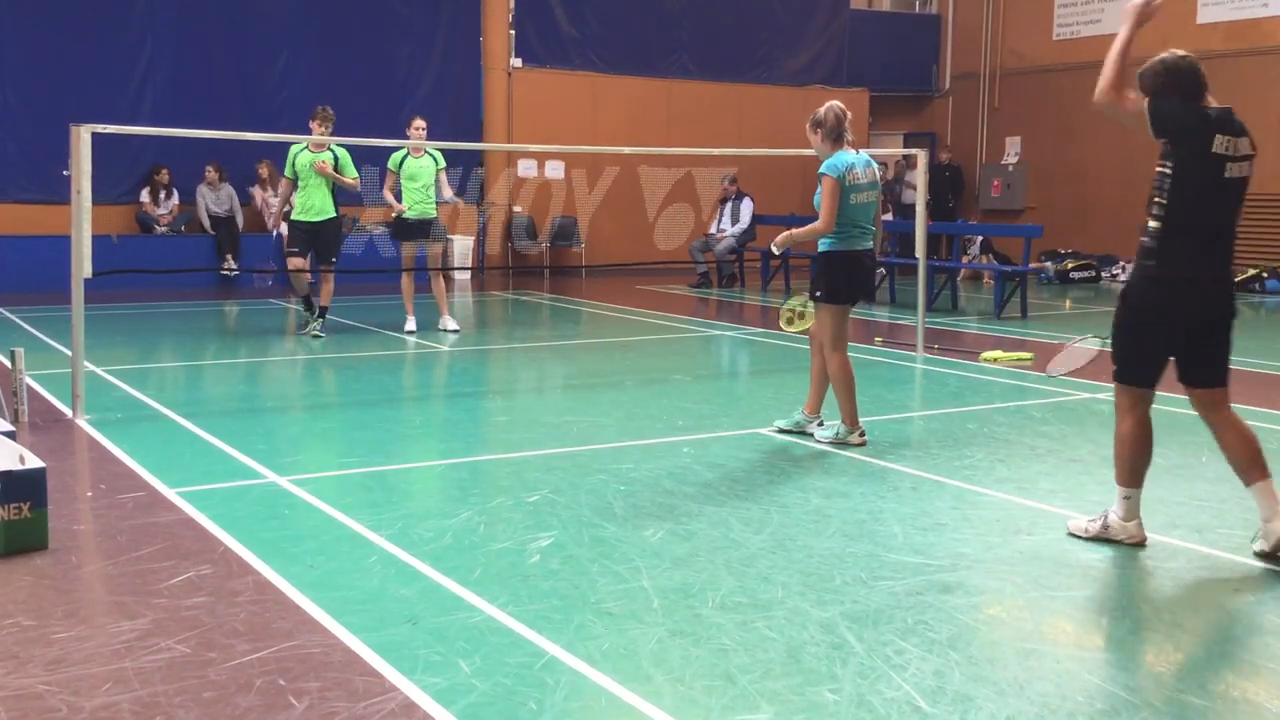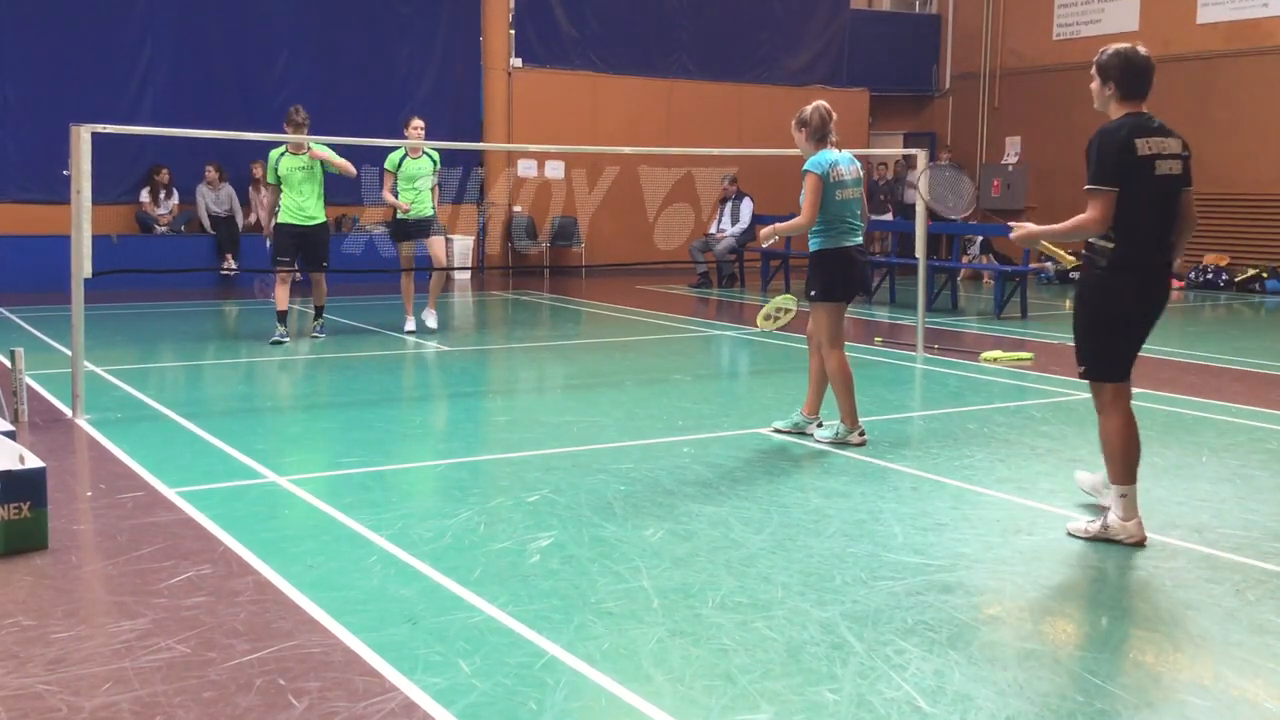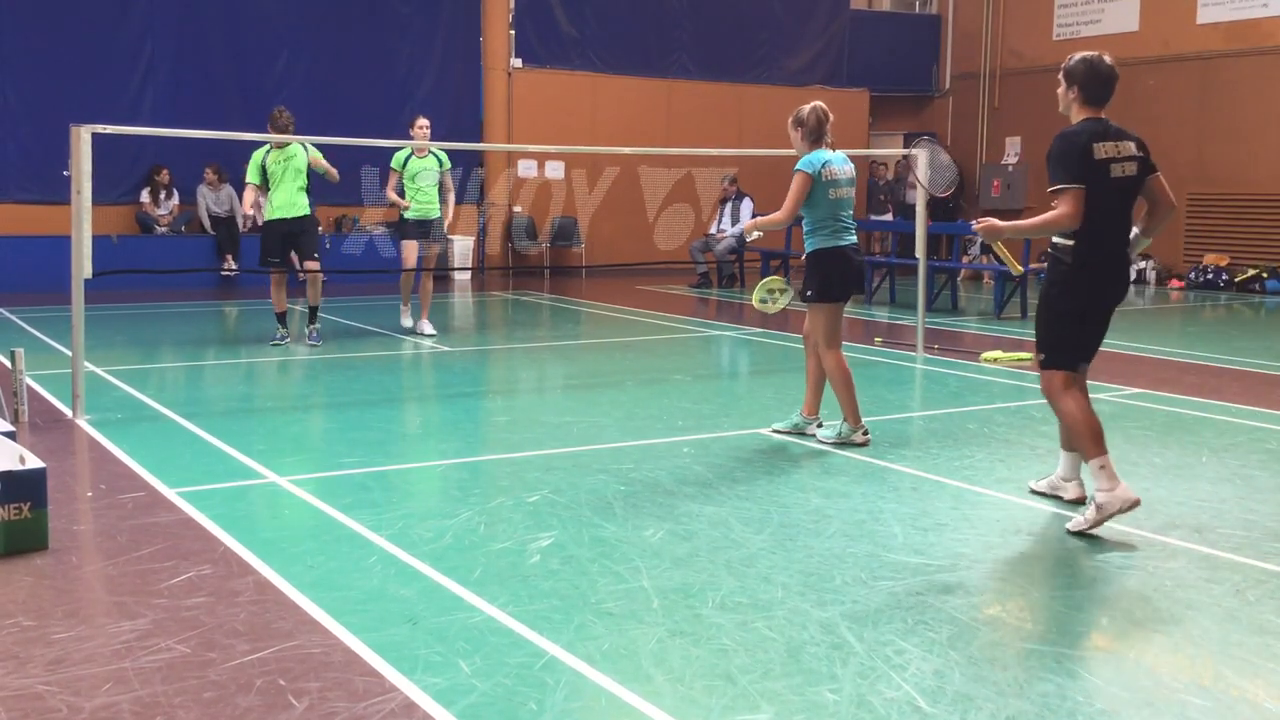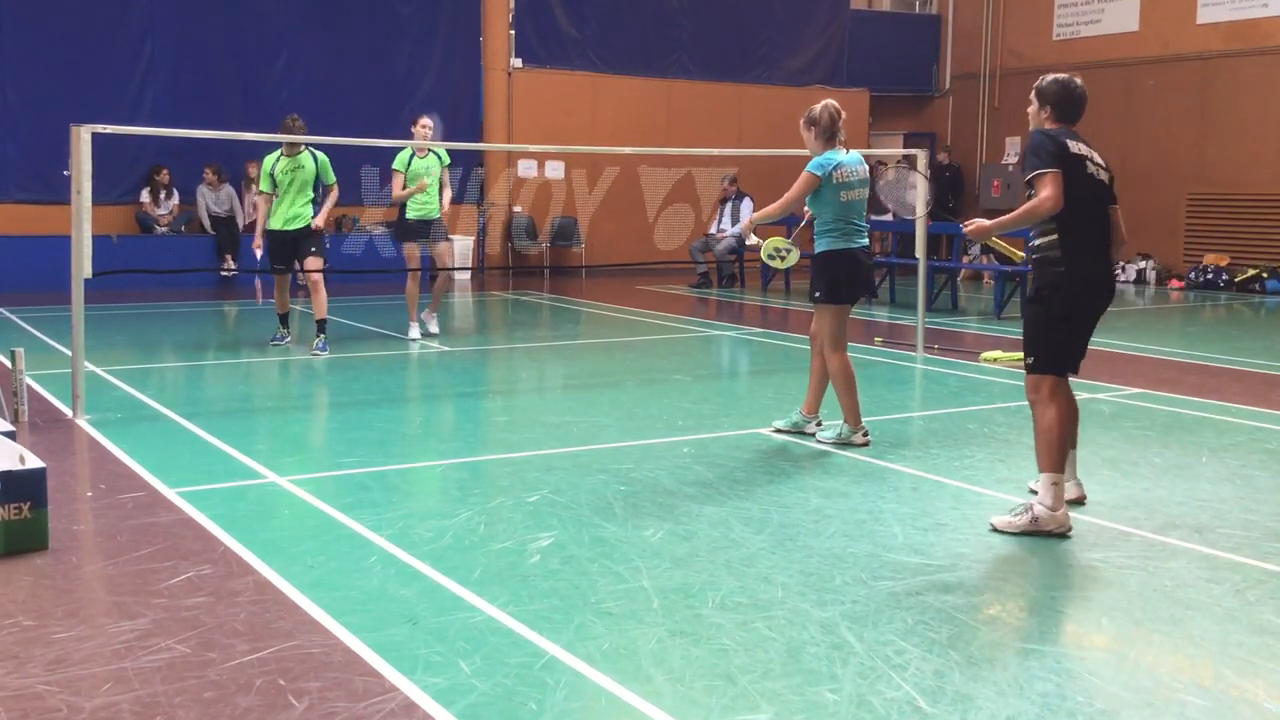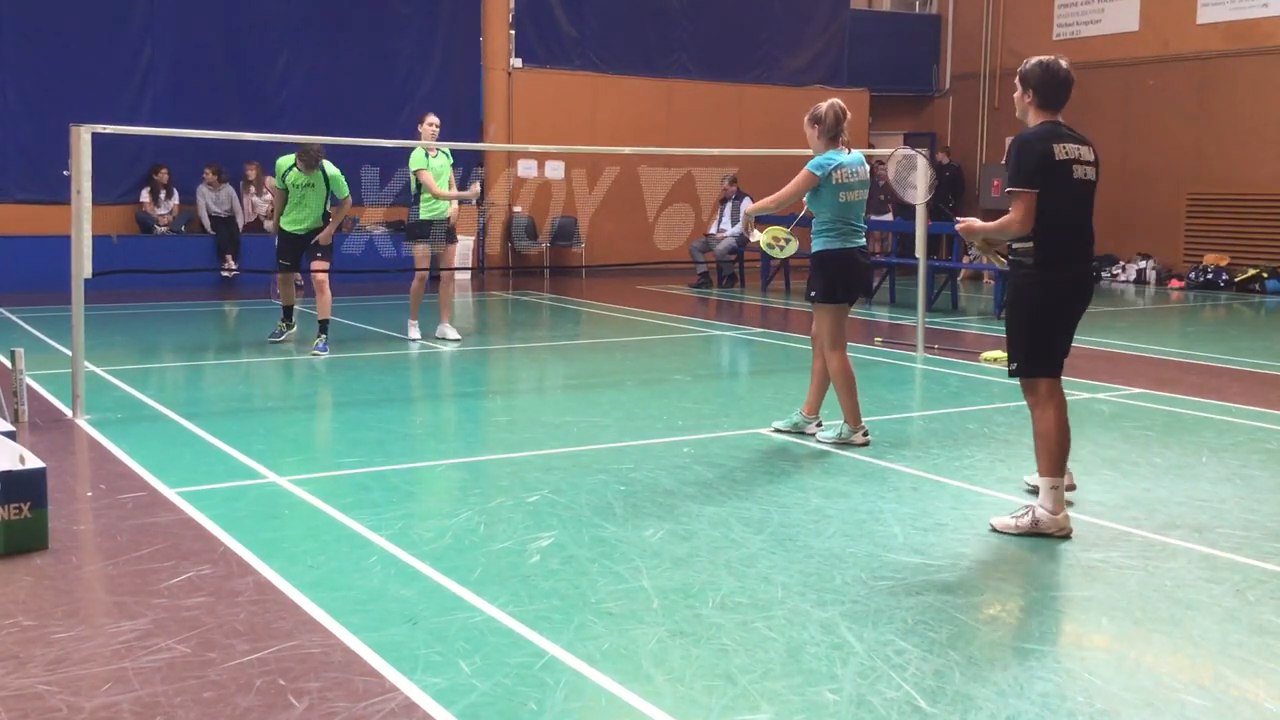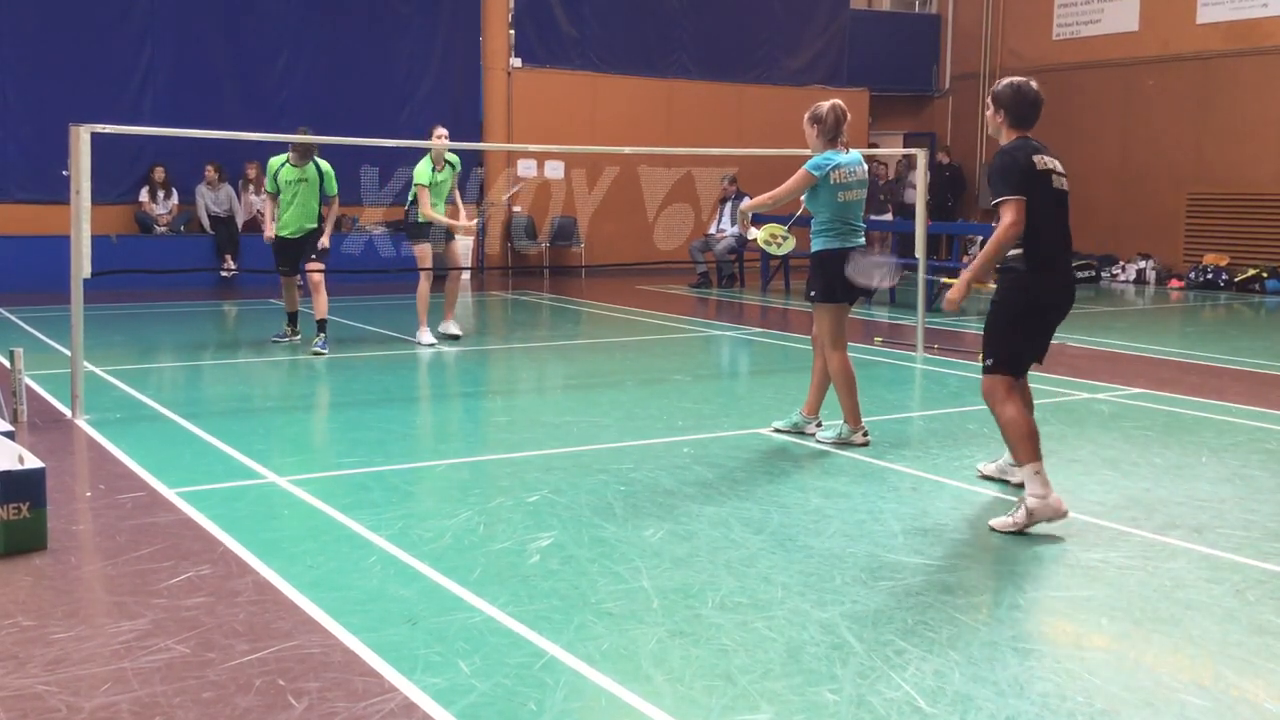
dt=0.4s
person 1, frame 1
left shoulder: (1189, 124)
left elbow: (1107, 97)
left hip: (1158, 287)
right hip: (1212, 288)
left knee: (1132, 401)
right knee: (1214, 405)
left ankle: (1124, 518)
person 1, frame 2
left shoulder: (1110, 138)
right shoulder: (1173, 141)
left elbow: (1097, 221)
right elbow: (1186, 220)
left wrist: (1037, 233)
left hip: (1110, 283)
right hip: (1152, 283)
left knee: (1110, 395)
right knee: (1115, 386)
left ankle: (1124, 517)
right ankle: (1111, 481)
person 1, frame 3
left shoulder: (1071, 141)
right shoulder: (1131, 143)
left elbow: (1069, 217)
right elbow: (1165, 204)
left wrist: (1004, 228)
right wrist: (1132, 240)
left hip: (1074, 275)
right hip: (1111, 274)
left knee: (1058, 383)
right knee: (1073, 375)
left ankle: (1109, 488)
right ankle: (1068, 477)
person 1, frame 4
left shoulder: (1044, 142)
right shoulder: (1094, 156)
left elbow: (1050, 200)
right elbow: (1117, 236)
left wrist: (992, 227)
left hip: (1061, 277)
right hip: (1096, 281)
left knee: (1043, 388)
right knee: (1057, 380)
left ankle: (1050, 507)
right ankle: (1067, 480)
person 1, frame 5
left shoulder: (1029, 143)
right shoulder: (1084, 147)
left elbow: (1021, 221)
left wrist: (980, 229)
right wrist: (999, 237)
left hip: (1039, 280)
right hip: (1076, 277)
left knee: (1041, 389)
right knee: (1048, 380)
left ankle: (1050, 509)
right ankle: (1055, 473)
person 1, frame 6
left shoulder: (1009, 158)
right shoulder: (1047, 159)
left elbow: (1012, 227)
left wrist: (966, 280)
right wrist: (991, 269)
left hip: (1027, 286)
right hip: (1057, 283)
left knee: (998, 388)
right knee: (1013, 378)
left ankle: (1040, 495)
right ankle: (1018, 463)
person 2, frame 1
left shoulder: (833, 166)
right shoulder: (869, 163)
left elbow: (825, 226)
right elbow: (877, 221)
left wrist: (790, 236)
right wrist: (870, 256)
left hip: (837, 262)
right hip: (862, 260)
left knee: (834, 347)
right knee: (819, 337)
left ankle: (851, 427)
right ankle: (810, 415)
person 2, frame 2
left shoulder: (816, 164)
right shoulder: (850, 161)
left elbow: (807, 221)
right elbow: (862, 214)
left wrist: (774, 230)
left hip: (830, 259)
right hip: (853, 255)
left knee: (831, 346)
right knee: (816, 337)
left ankle: (851, 426)
right ankle: (809, 416)
person 2, frame 3
left shoulder: (809, 164)
right shoulder: (844, 160)
left elbow: (785, 216)
left wrist: (754, 223)
left hip: (826, 259)
right hip: (847, 254)
left knee: (828, 346)
right knee: (812, 337)
left ankle: (854, 425)
right ankle: (809, 416)
person 2, frame 4
left shoulder: (822, 164)
right shoulder: (857, 160)
left elbow: (782, 207)
left wrist: (751, 220)
left hip: (835, 260)
right hip: (856, 257)
left knee: (834, 347)
right knee: (819, 337)
left ankle: (854, 427)
right ankle: (808, 415)
person 2, frame 5
left shoulder: (823, 164)
right shoulder: (858, 160)
left elbow: (777, 201)
left wrist: (748, 210)
left hip: (832, 260)
right hip: (854, 257)
left knee: (833, 347)
right knee: (820, 339)
left ankle: (854, 427)
right ankle: (809, 416)
person 2, frame 6
left shoulder: (821, 164)
right shoulder: (857, 160)
left elbow: (774, 199)
left wrist: (745, 207)
left hip: (831, 260)
right hip: (853, 257)
left knee: (834, 346)
right knee: (821, 339)
left ankle: (854, 427)
right ankle: (809, 415)
person 3, frame 1
left shoulder: (339, 153)
right shoulder: (296, 151)
left elbow: (355, 185)
right elbow: (288, 184)
left wrist: (331, 175)
right wrist: (278, 212)
left hip: (328, 219)
right hip: (300, 219)
left knee: (326, 271)
right knee: (295, 266)
left ankle: (321, 319)
right ankle: (309, 309)
person 3, frame 2
left shoulder: (319, 151)
right shoulder: (276, 156)
left elbow: (352, 173)
right elbow: (273, 190)
left wrist: (327, 157)
right wrist: (268, 220)
left hip: (315, 223)
right hip: (286, 224)
left knee: (318, 276)
right knee: (283, 275)
left ankle: (319, 319)
right ankle: (281, 327)
person 3, frame 3
left shoulder: (305, 149)
right shoulder: (260, 155)
left elbow: (335, 178)
right elbow: (251, 188)
left wrist: (323, 165)
right wrist: (247, 207)
left hip: (303, 218)
right hip: (274, 221)
left knee: (313, 271)
right knee: (277, 277)
left ankle: (313, 323)
right ankle: (282, 328)
person 3, frame 4
left shoulder: (318, 158)
right shoulder: (270, 162)
left elbow: (333, 189)
right elbow: (265, 199)
left wrist: (323, 215)
right wrist: (258, 233)
left hip: (308, 227)
right hip: (278, 229)
left knee: (315, 278)
right knee: (280, 282)
left ankle: (321, 335)
right ankle: (284, 329)
person 3, frame 5
left shoulder: (331, 173)
right shoulder: (282, 164)
left elbow: (346, 202)
right elbow: (280, 192)
left wrist: (329, 230)
right wrist: (276, 222)
left hip: (318, 231)
right hip: (289, 229)
left knee: (320, 279)
right knee: (284, 277)
left ankle: (322, 336)
right ankle: (287, 321)
person 3, frame 6
left shoulder: (323, 169)
right shoulder: (274, 165)
left elbow: (333, 202)
right elbow: (271, 198)
left wrist: (327, 234)
right wrist: (268, 224)
left hip: (313, 232)
right hip: (284, 233)
left knee: (316, 280)
right knee: (287, 282)
left ankle: (321, 335)
right ankle: (292, 327)
person 4, frame 1
left shoulder: (436, 156)
right shoulder: (397, 158)
left elbow: (444, 188)
right elbow: (386, 189)
left wrist: (451, 197)
right wrist: (395, 205)
left hip: (431, 219)
right hip: (407, 219)
left knee: (436, 270)
right knee: (408, 270)
left ankle: (445, 317)
right ankle: (410, 318)
person 4, frame 2
left shoulder: (433, 156)
right shoulder: (394, 158)
right elbow: (386, 191)
right wrist: (398, 204)
left hip: (429, 217)
right hip: (404, 219)
left knee: (442, 265)
right knee: (407, 270)
left ankle: (430, 309)
right ankle: (409, 318)
person 4, frame 3
left shoulder: (440, 157)
right shoulder: (401, 157)
left elbow: (449, 190)
right elbow: (389, 190)
left wrist: (449, 215)
right wrist: (400, 202)
left hip: (434, 220)
right hip: (410, 220)
left knee: (428, 272)
right knee: (409, 269)
left ankle: (424, 320)
right ankle: (405, 306)
person 4, frame 4
left shoulder: (440, 154)
right shoulder: (403, 158)
left elbow: (446, 187)
right elbow: (396, 195)
left wrist: (445, 202)
right wrist: (415, 189)
left hip: (435, 219)
right hip: (411, 220)
left knee: (447, 270)
right knee: (414, 273)
left ankle: (431, 313)
right ankle: (413, 324)
person 4, frame 5
left shoulder: (445, 153)
right shoulder: (417, 157)
right elbow: (436, 192)
left wrist: (455, 205)
right wrist: (467, 194)
left hip: (445, 220)
right hip: (422, 220)
left knee: (448, 274)
right knee: (421, 274)
left ankle: (444, 325)
right ankle: (413, 322)
person 4, frame 6
left shoulder: (453, 161)
right shoulder: (422, 169)
right elbow: (426, 212)
left wrist: (461, 211)
right wrist: (457, 224)
left hip: (441, 221)
right hip: (419, 221)
left knee: (456, 268)
right knee: (426, 273)
left ankle: (448, 321)
right ankle: (423, 330)
